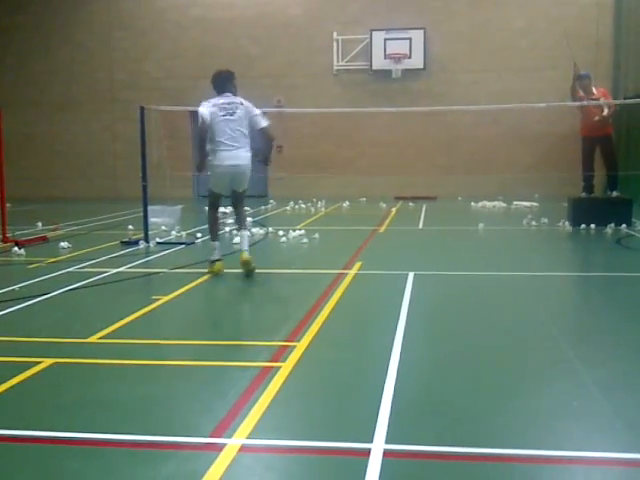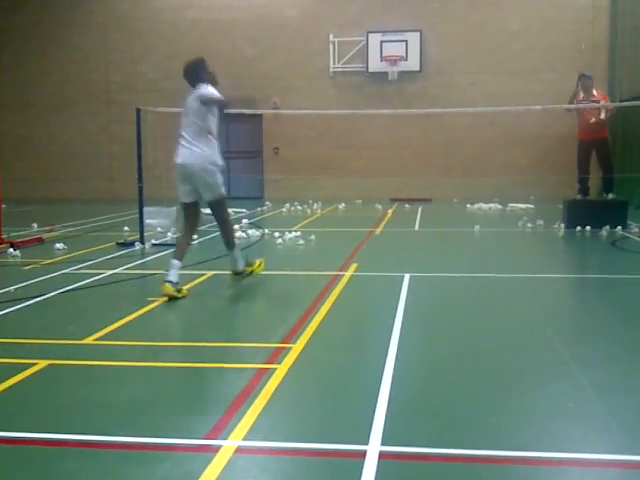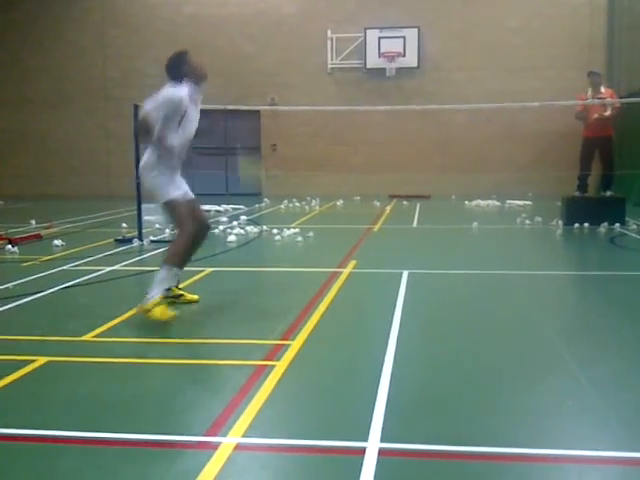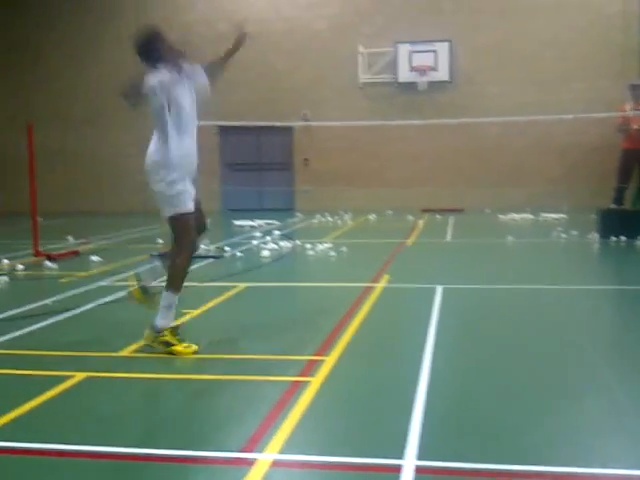
dt=0.3s
person 1, frame 1
left shoulder: (208, 106)
right shoulder: (246, 106)
left elbow: (202, 128)
right elbow: (267, 135)
left wrist: (201, 158)
right wrist: (265, 154)
left hip: (220, 163)
right hip: (242, 162)
left knee: (213, 209)
right knee: (238, 207)
left ankle: (216, 260)
right ankle: (244, 253)
person 1, frame 2
left shoulder: (193, 99)
right shoulder: (206, 91)
right elbow: (214, 100)
left hip: (183, 162)
right hip: (204, 162)
left knee: (190, 224)
right knee: (222, 217)
left ankle: (171, 281)
right ankle: (239, 267)
person 1, frame 3
left shoulder: (191, 96)
right shoulder: (176, 94)
right elbow: (142, 123)
right wrist: (165, 148)
left hip: (172, 172)
right hip: (159, 170)
left knee: (201, 227)
right knee: (188, 229)
left ankle: (168, 287)
right ankle: (153, 298)
person 1, frame 4
left shoulder: (186, 75)
right shoulder: (162, 78)
left elbow: (211, 71)
right elbow: (131, 96)
left wrist: (234, 47)
left hip: (179, 172)
right hip: (169, 171)
left knee: (197, 226)
right knee: (186, 242)
left ankle: (148, 281)
right ankle: (161, 328)
person 2, frame 1
left shoulder: (602, 92)
right shoulder: (579, 96)
left elbow: (612, 108)
right elbow: (573, 96)
left wrist: (605, 117)
right wrist: (575, 77)
left hip: (605, 133)
right hip: (588, 134)
left knee: (611, 162)
right knee: (587, 164)
left ankle: (613, 189)
right ankle: (587, 191)
person 2, frame 2
left shoulder: (601, 95)
right shoulder: (577, 99)
left elbow: (610, 111)
left wrist: (603, 119)
right wrist: (576, 88)
left hip: (601, 136)
right hip: (584, 138)
left knee: (607, 165)
right knee: (582, 167)
left ankle: (609, 192)
right ankle: (582, 193)
person 2, frame 3
left shoulder: (609, 93)
right shoulder: (584, 96)
left elbow: (616, 110)
right elbow: (577, 115)
left wrist: (607, 116)
right wrist: (583, 116)
left hip: (605, 134)
right hip: (589, 135)
left knee: (607, 163)
right knee: (584, 163)
left ankle: (606, 189)
right ankle: (581, 190)
person 2, frame 4
right shoulder: (626, 108)
right elbow: (621, 128)
right wrist: (627, 128)
right hip: (629, 146)
right knee: (623, 175)
right ankle: (617, 202)
